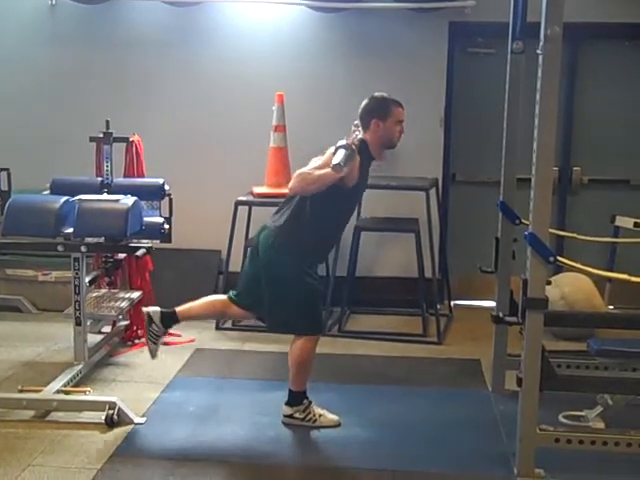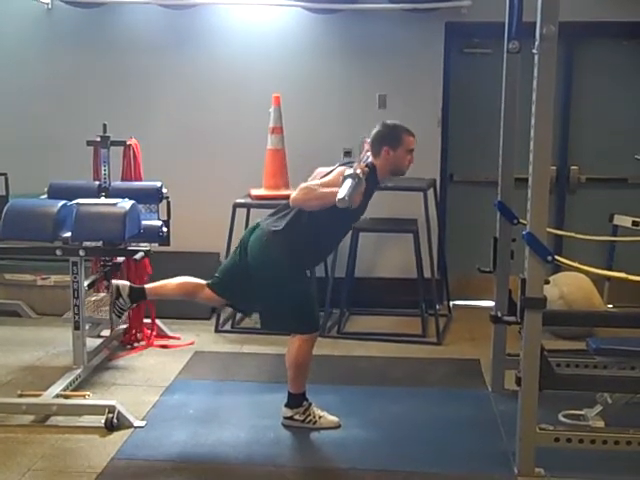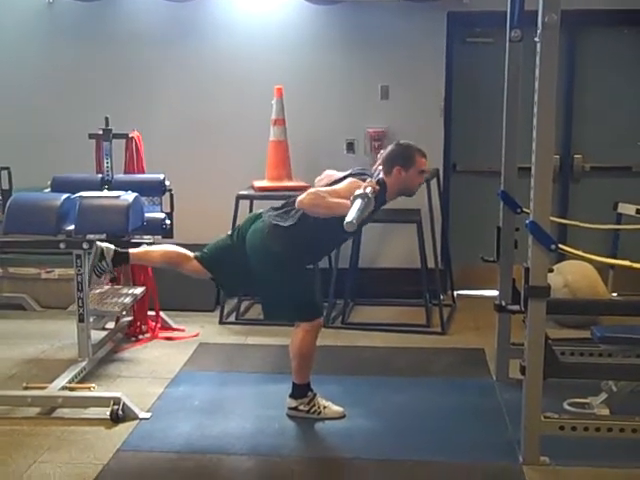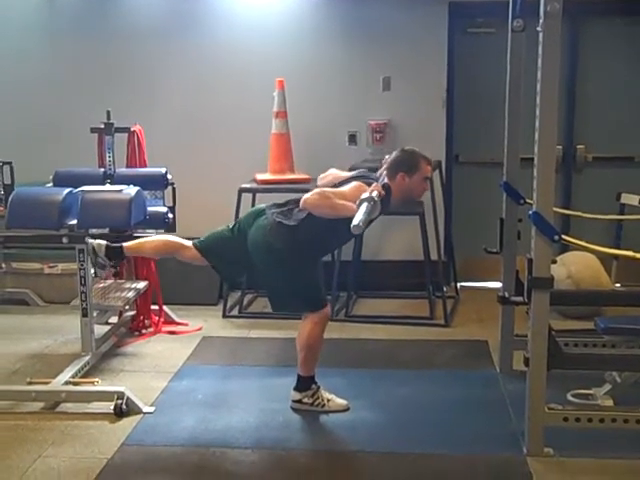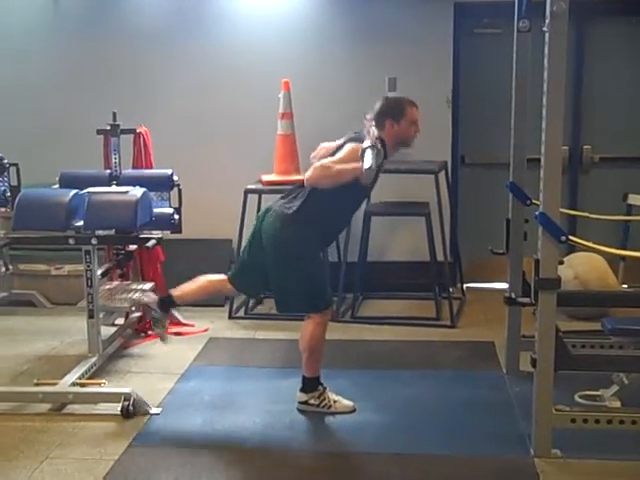
dt=0.5s
person 1, frame 1
left shoulder: (358, 155)
right shoulder: (351, 157)
left elbow: (315, 168)
right elbow: (297, 184)
right wrist: (339, 172)
left hip: (279, 242)
right hip: (288, 249)
left knee: (241, 306)
right knee: (308, 329)
left ankle: (164, 317)
right ankle: (296, 406)
person 1, frame 2
left shoulder: (361, 174)
left elbow: (319, 177)
right elbow: (300, 196)
left hip: (266, 241)
right hip: (278, 253)
left knee: (211, 293)
right knee: (305, 330)
left ankle: (131, 292)
right ankle: (296, 409)
person 1, frame 3
left shoulder: (367, 181)
right shoulder: (363, 188)
left elbow: (324, 179)
right elbow: (306, 200)
right wrist: (351, 207)
left hip: (263, 229)
right hip: (277, 247)
left knee: (195, 264)
right knee: (309, 320)
left ankle: (115, 256)
right ankle: (300, 399)
person 1, frame 4
left shoulder: (370, 182)
right shoulder: (367, 193)
left elbow: (327, 177)
right elbow: (311, 200)
right wrist: (355, 209)
left hip: (263, 222)
right hip: (278, 243)
left knee: (189, 250)
right knee: (317, 313)
left ankle: (112, 252)
right ankle: (305, 392)
person 1, frame 5
left shoulder: (363, 142)
right shoulder: (365, 149)
left elbow: (320, 153)
right elbow: (315, 175)
right wrist: (362, 169)
left hip: (278, 220)
right hip: (293, 235)
left knee: (233, 284)
right knee: (319, 312)
left ankle: (163, 303)
right ankle: (311, 393)
